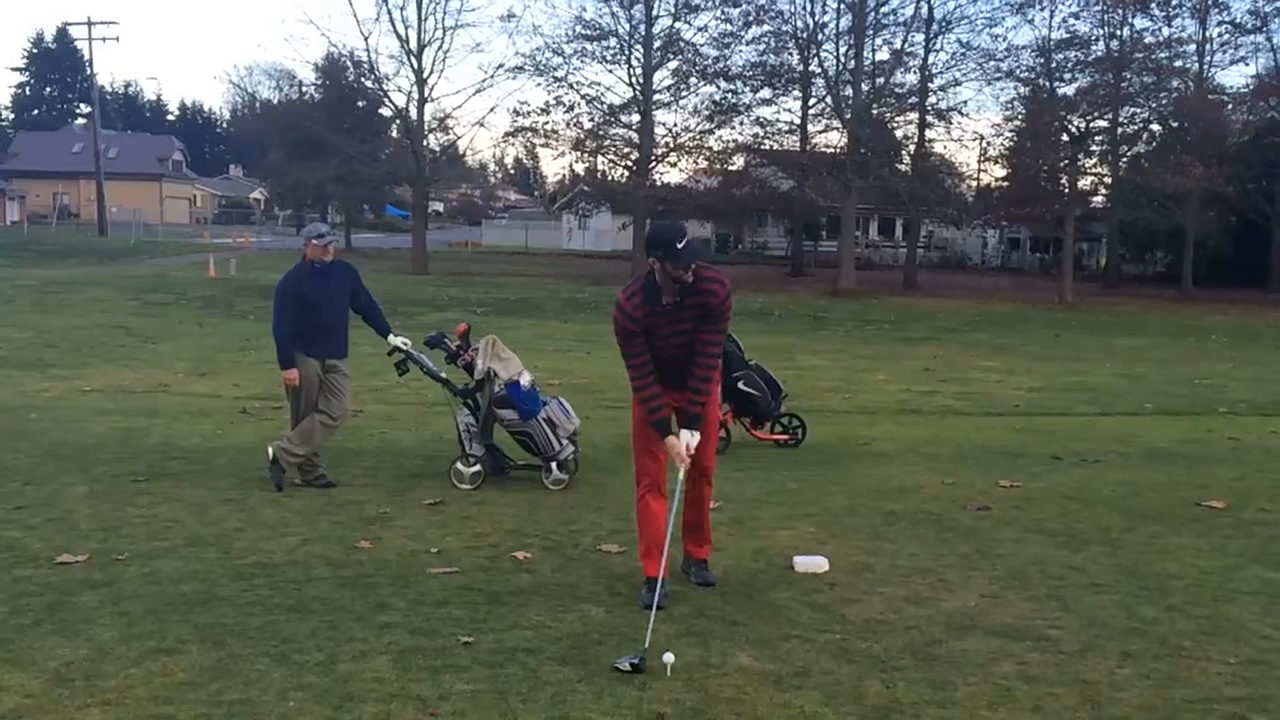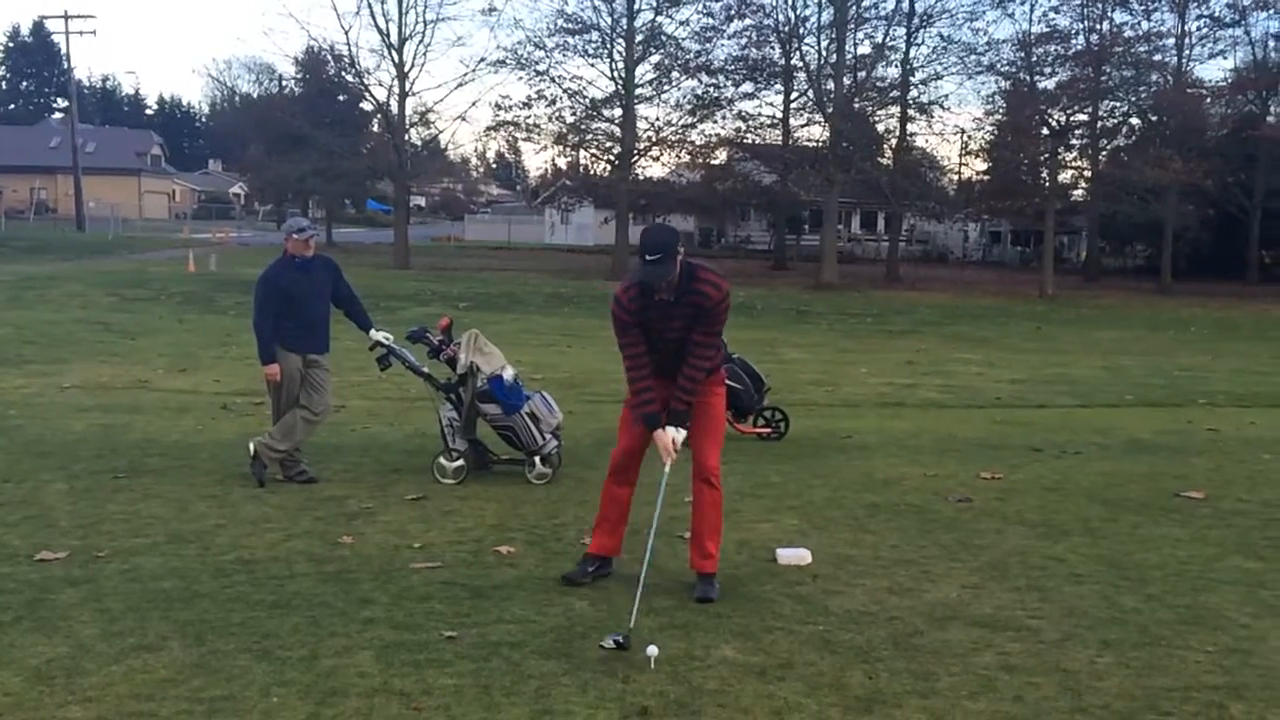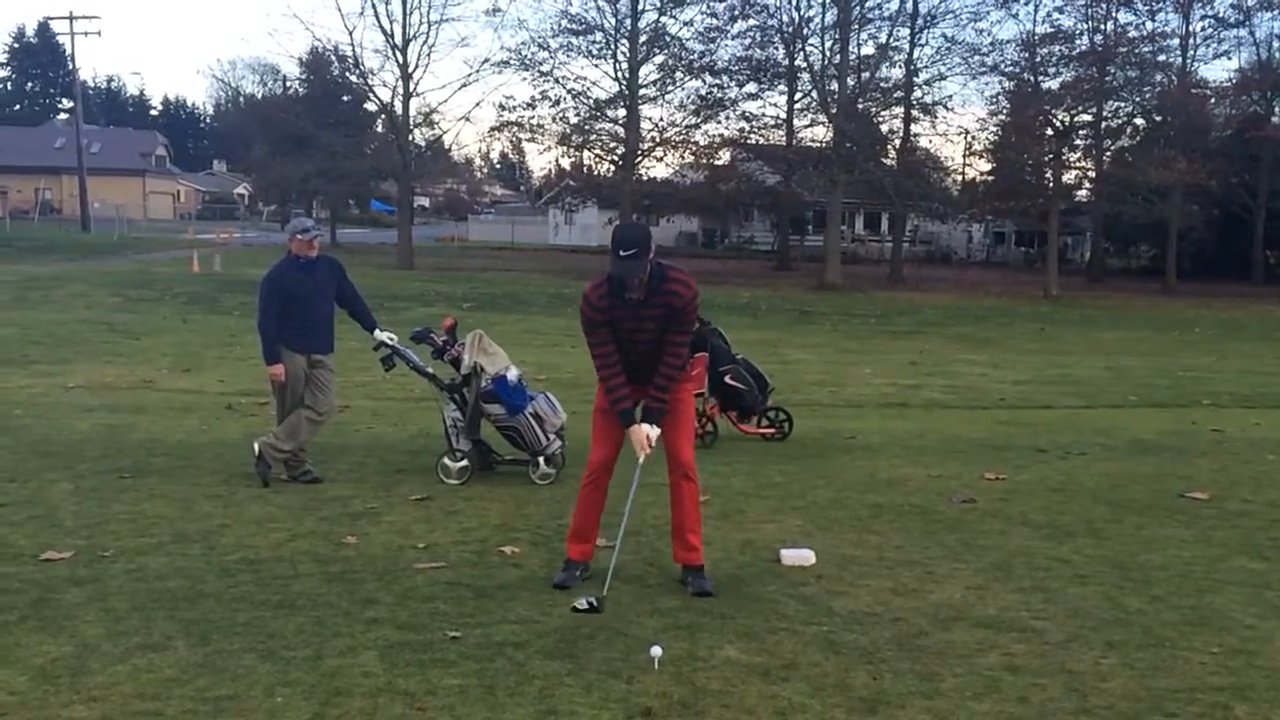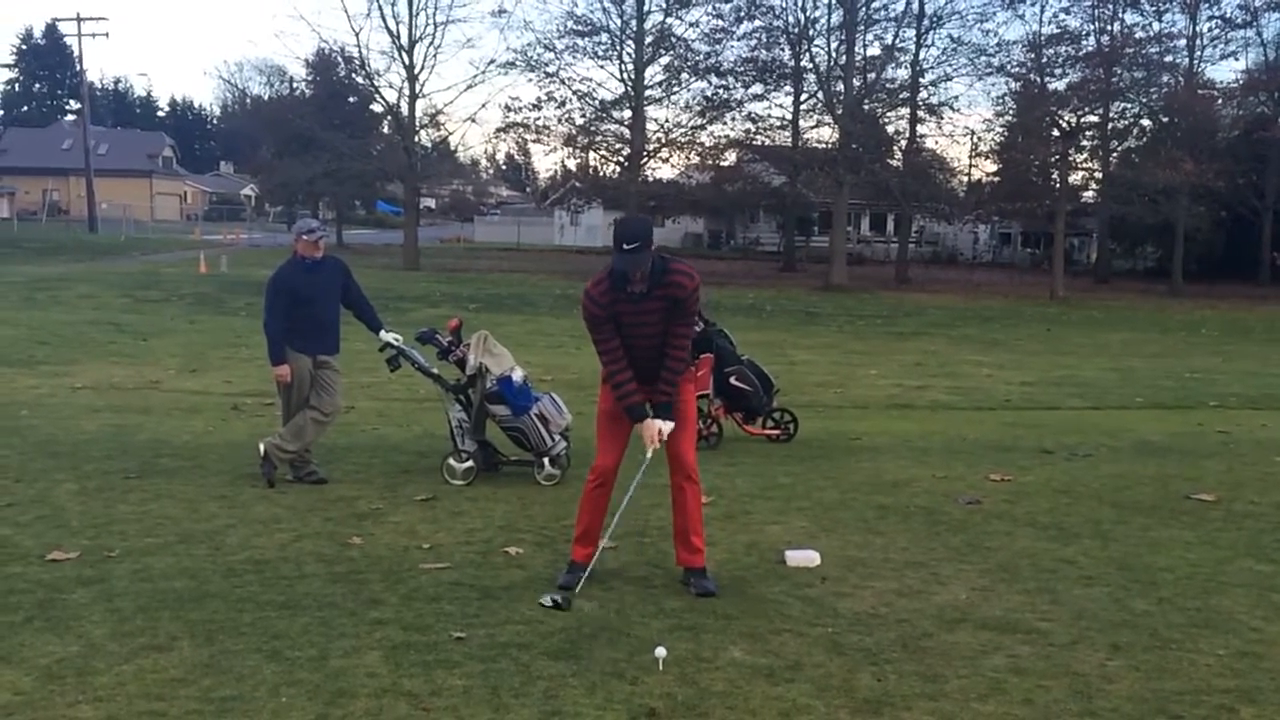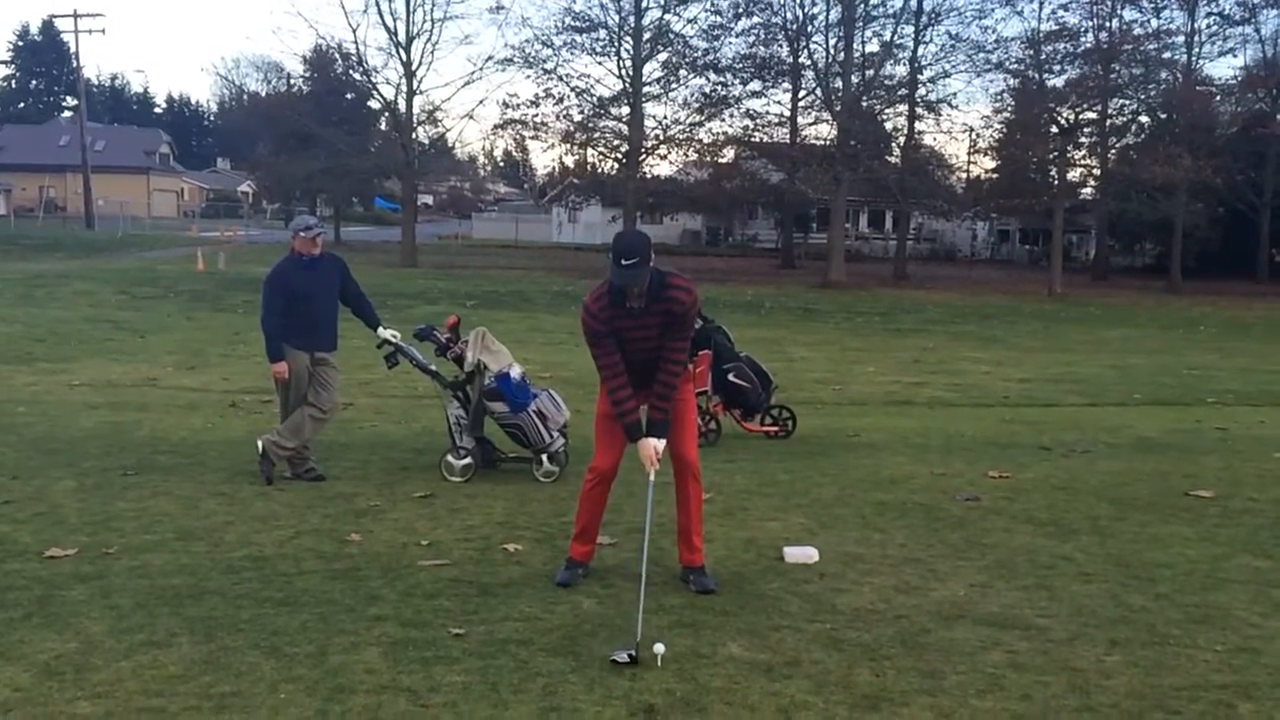
dt=1s
person 1, frame 1
left shoulder: (715, 287)
right shoulder: (629, 305)
left elbow: (707, 358)
right elbow: (641, 376)
left wrist: (692, 423)
right wrist: (665, 434)
left hip: (700, 383)
right hip: (654, 387)
left knee: (702, 469)
right knee: (650, 477)
left ankle: (696, 556)
right ankle: (653, 574)
person 1, frame 2
left shoulder: (713, 290)
right shoulder: (627, 298)
left elbow: (700, 358)
right elbow: (636, 365)
left wrist: (679, 421)
right wrist: (654, 426)
left hip: (703, 381)
right hip: (652, 379)
left knee: (707, 469)
right knee: (622, 461)
left ankle: (706, 571)
right ankle: (600, 555)
person 1, frame 3
left shoulder: (682, 290)
right shoulder: (595, 298)
left elbow: (673, 357)
right elbow: (607, 364)
left wrist: (652, 418)
right wrist: (629, 422)
left hip: (671, 380)
right hip: (619, 381)
left knee: (682, 464)
right knee: (598, 464)
left ankle: (692, 565)
right ankle: (578, 558)
person 1, frame 4
left shoulder: (684, 281)
right shoulder: (597, 294)
left elbow: (678, 348)
right elbow: (614, 360)
left wrist: (664, 410)
right wrist: (640, 417)
left hip: (673, 380)
right hip: (622, 382)
left knee: (685, 466)
right knee: (604, 467)
left ankle: (694, 565)
right ankle: (580, 559)
person 1, frame 5
left shoulder: (682, 295)
right shoulder: (596, 307)
left elbow: (672, 365)
right elbow: (613, 375)
left wrist: (658, 428)
right wrist: (636, 435)
left hip: (672, 381)
right hip: (622, 383)
left knee: (688, 463)
right knee: (603, 466)
left ankle: (693, 563)
right ankle: (579, 556)
person 2, frame 1
left shoulder: (345, 272)
right shoulder: (293, 280)
left elbow: (367, 306)
right elbow: (281, 326)
left wrist: (388, 335)
right wrist: (287, 365)
left hip: (335, 358)
right hip: (303, 358)
left knee: (336, 410)
right knee: (305, 417)
left ankle: (283, 454)
right ankle: (309, 471)
person 2, frame 2
left shoulder: (327, 267)
right shoulder: (273, 275)
left elbow: (348, 300)
right elbow: (262, 321)
left wrist: (370, 330)
right wrist: (268, 360)
left hip: (316, 353)
right hip: (285, 353)
left knee: (317, 406)
right knee: (287, 412)
left ankle: (264, 449)
right ankle: (292, 466)
person 2, frame 3
left shoulder: (331, 267)
right shoulder: (278, 276)
left elbow: (352, 301)
right elbow: (266, 321)
left wrist: (374, 330)
right wrist: (272, 361)
left hip: (320, 354)
right hip: (289, 353)
left knee: (321, 407)
right knee: (291, 412)
left ankle: (269, 449)
right ankle: (296, 466)
person 2, frame 4
left shoulder: (336, 268)
right shoulder: (284, 276)
left elbow: (358, 302)
right elbow: (272, 322)
left wrist: (380, 330)
right wrist: (278, 361)
left hip: (326, 354)
right hip: (295, 353)
left knee: (326, 407)
right knee: (297, 413)
left ankle: (274, 450)
right ankle: (301, 466)
person 2, frame 5
left shoulder: (334, 265)
right shoulder: (281, 274)
left elbow: (355, 298)
right elbow: (270, 319)
left wrist: (378, 327)
right wrist: (276, 358)
left hip: (323, 351)
right hip: (292, 351)
left knee: (324, 404)
right knee: (295, 410)
left ankle: (272, 447)
right ankle: (299, 463)
